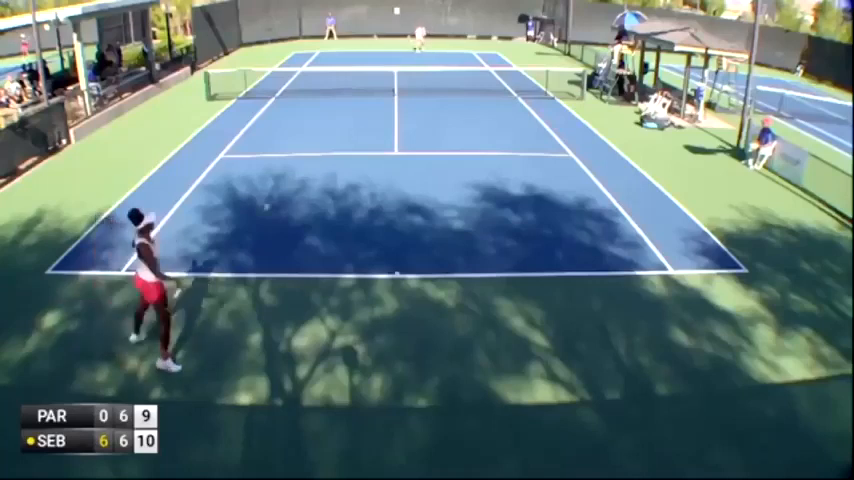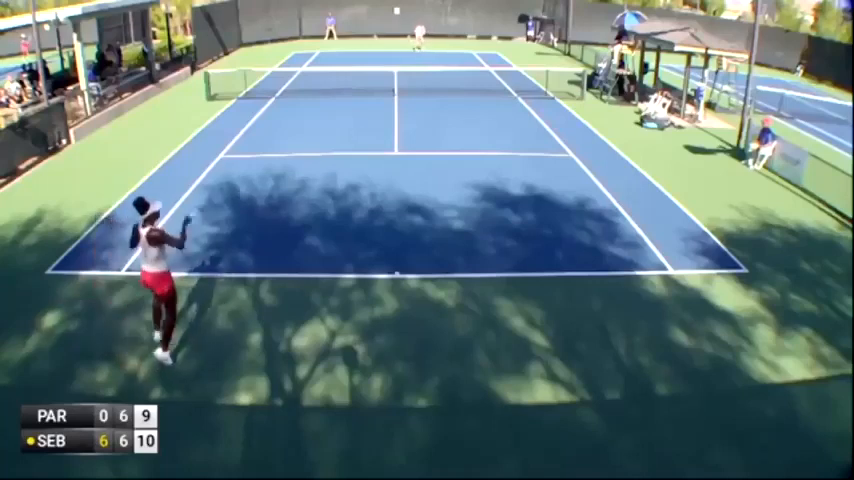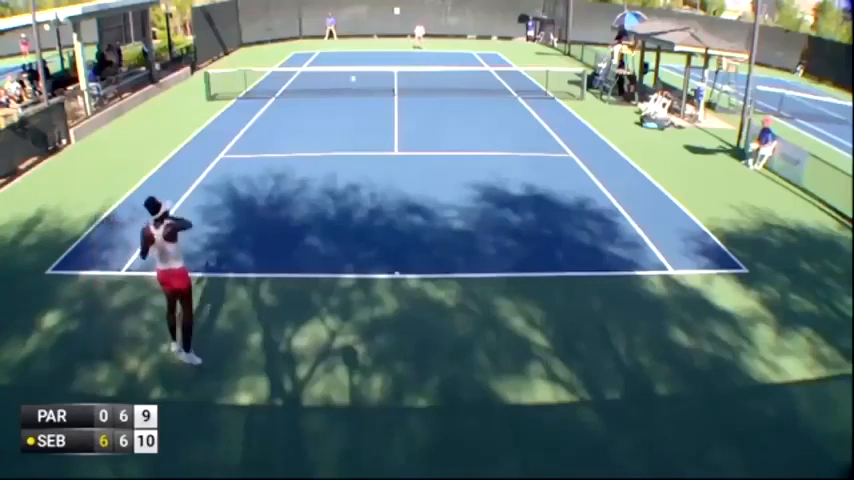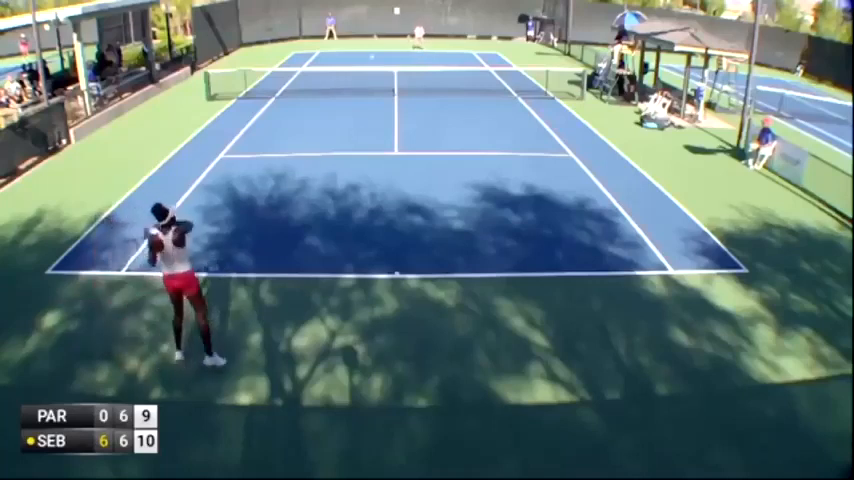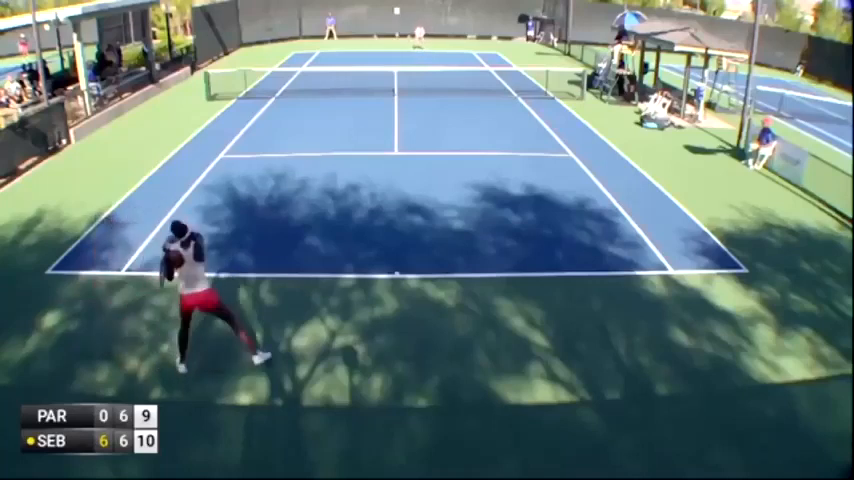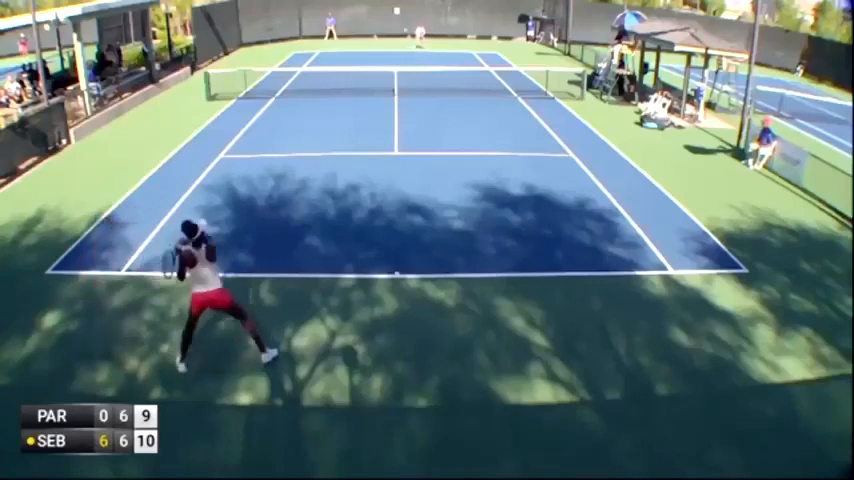
dt=0.1s
person 1, frame 1
left shoulder: (140, 236)
right shoulder: (145, 246)
right elbow: (156, 272)
left hip: (141, 279)
right hip: (151, 284)
left knee: (143, 306)
right knee: (165, 319)
left ankle: (136, 334)
right ankle: (164, 359)
person 1, frame 2
left shoulder: (137, 227)
right shoulder: (156, 233)
left elbow: (132, 245)
right elbow: (180, 245)
right wrist: (184, 225)
left hip: (147, 274)
right hip: (160, 276)
left knee: (158, 301)
right knee: (171, 313)
left ankle: (157, 331)
right ankle: (163, 350)
person 1, frame 3
left shoulder: (146, 231)
right shoulder: (171, 227)
left elbow: (143, 256)
right elbow: (188, 224)
right wrist: (171, 217)
left hip: (162, 274)
right hip: (178, 273)
left knee: (171, 307)
right knee: (187, 312)
left ankle: (174, 343)
right ankle: (186, 352)
person 1, frame 4
left shoulder: (154, 238)
right shoulder: (179, 232)
left elbow: (152, 263)
right elbow: (189, 225)
right wrist: (175, 222)
left hip: (169, 279)
right hip: (186, 278)
left knee: (178, 313)
right knee: (201, 314)
left ankle: (178, 351)
right ankle: (210, 356)
person 1, frame 5
left shoulder: (172, 255)
right shoulder: (198, 248)
left elbow: (169, 277)
right elbow: (197, 236)
left hip: (186, 297)
right hip: (205, 294)
left knee: (184, 328)
right knee: (233, 323)
left ankle: (181, 363)
right ankle: (256, 355)
person 1, frame 6
left shoulder: (185, 254)
right shoulder: (210, 248)
left elbow: (181, 277)
left hip: (198, 296)
right hip: (218, 293)
left knee: (190, 327)
right knee: (245, 319)
left ankle: (182, 361)
right ankle: (265, 353)
